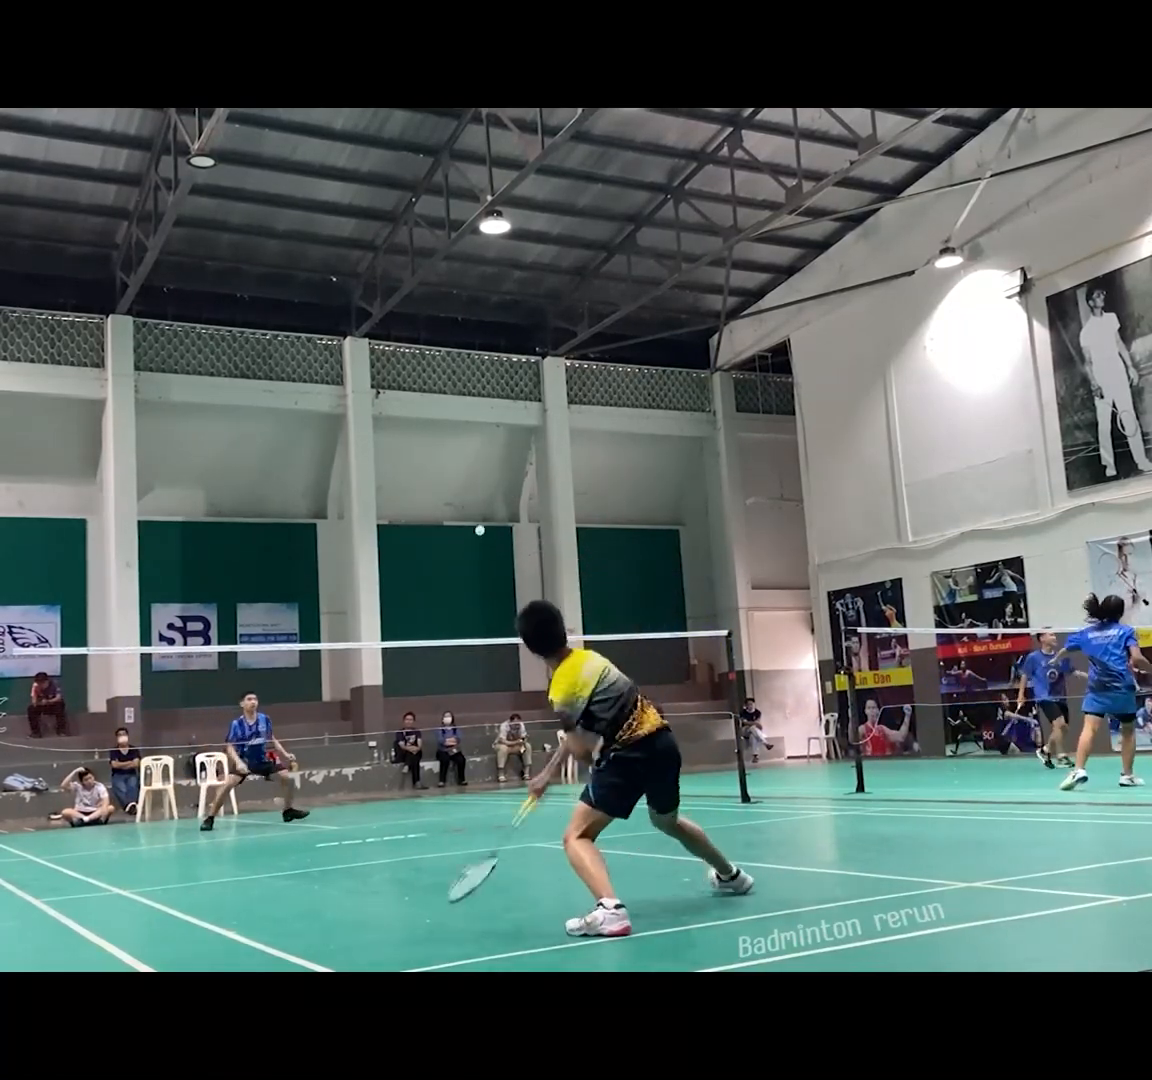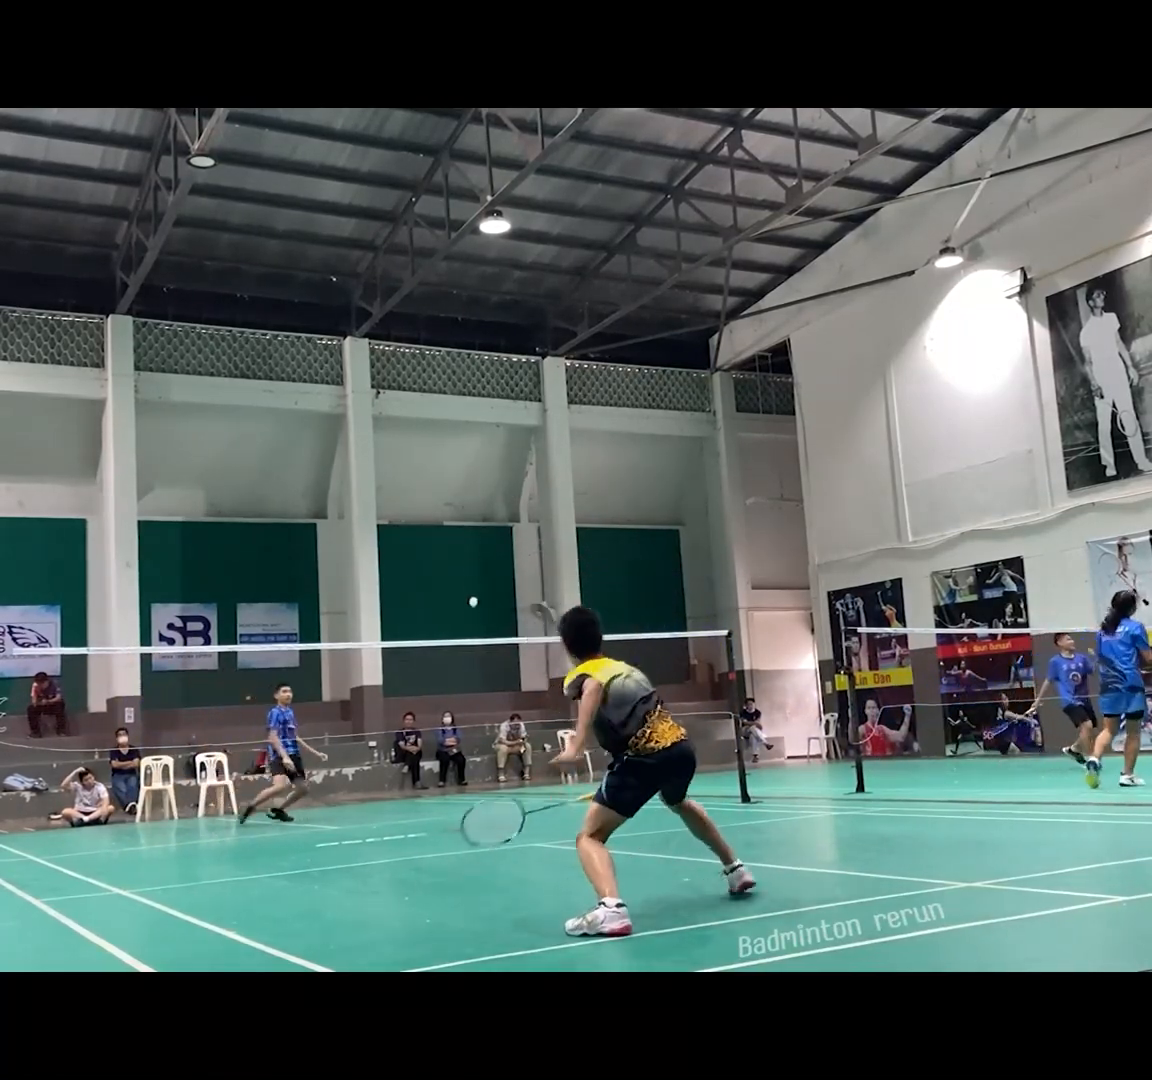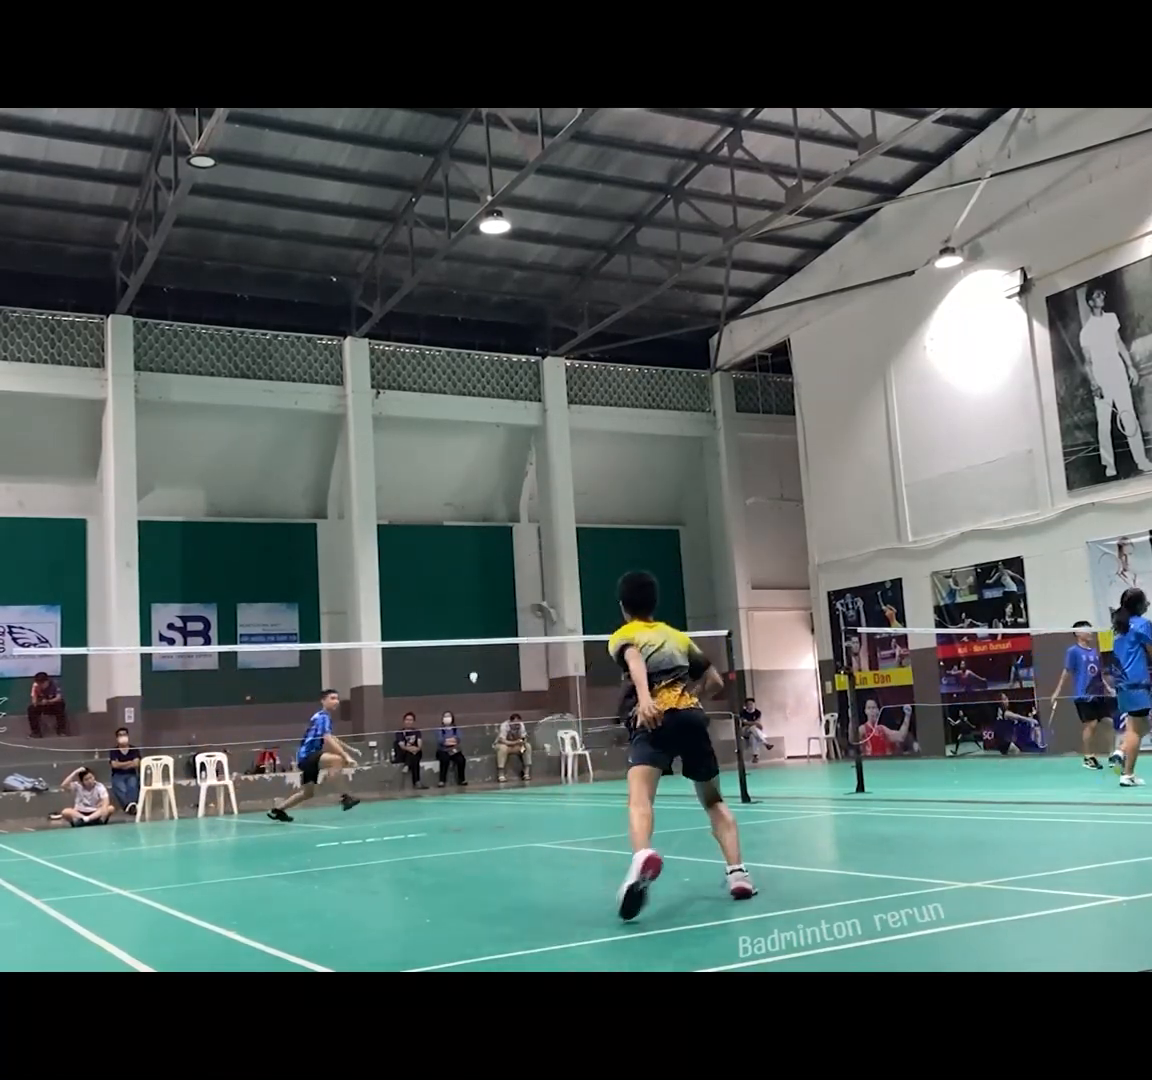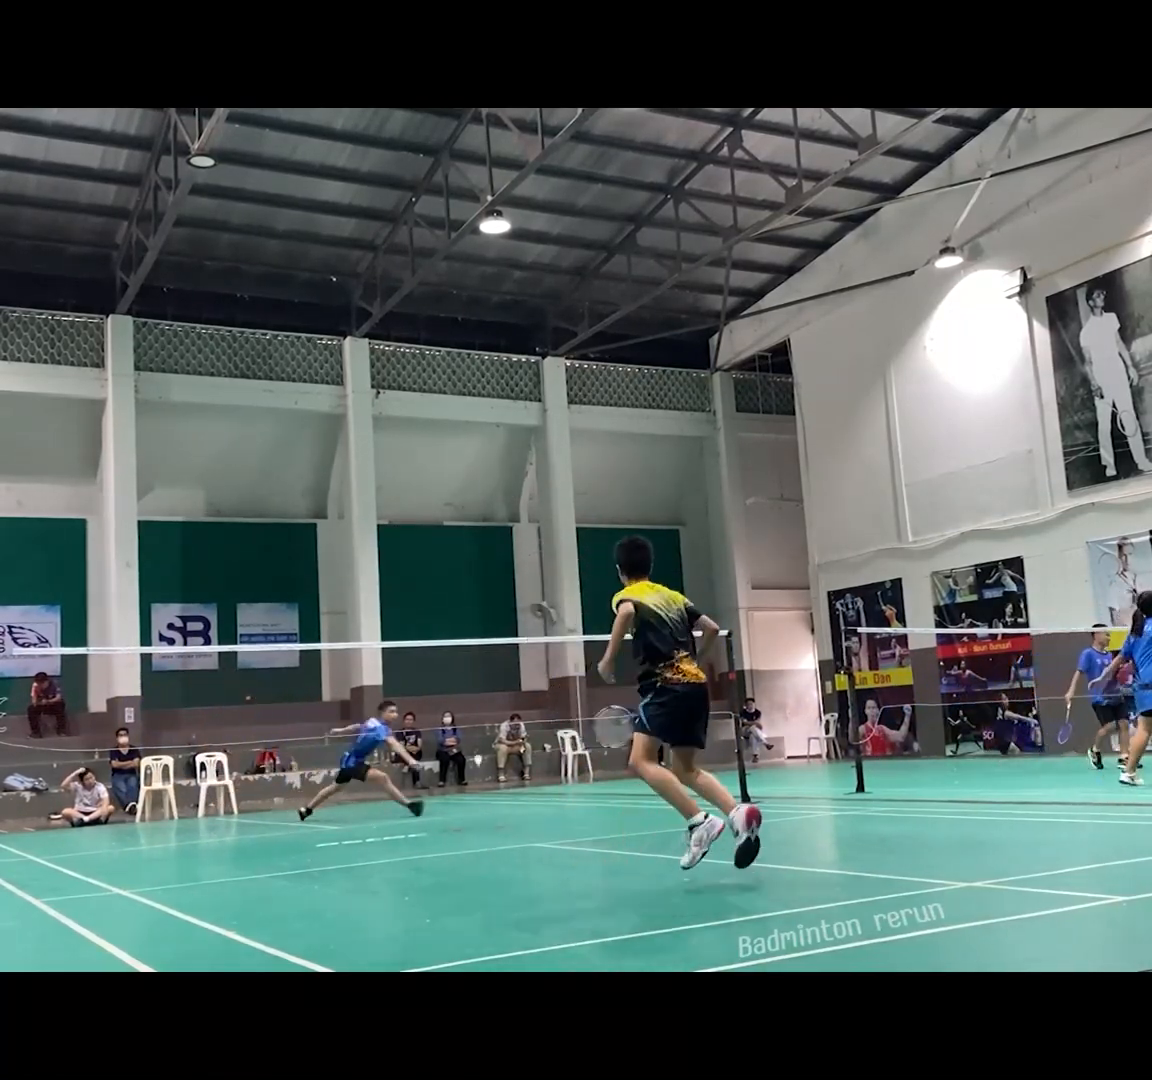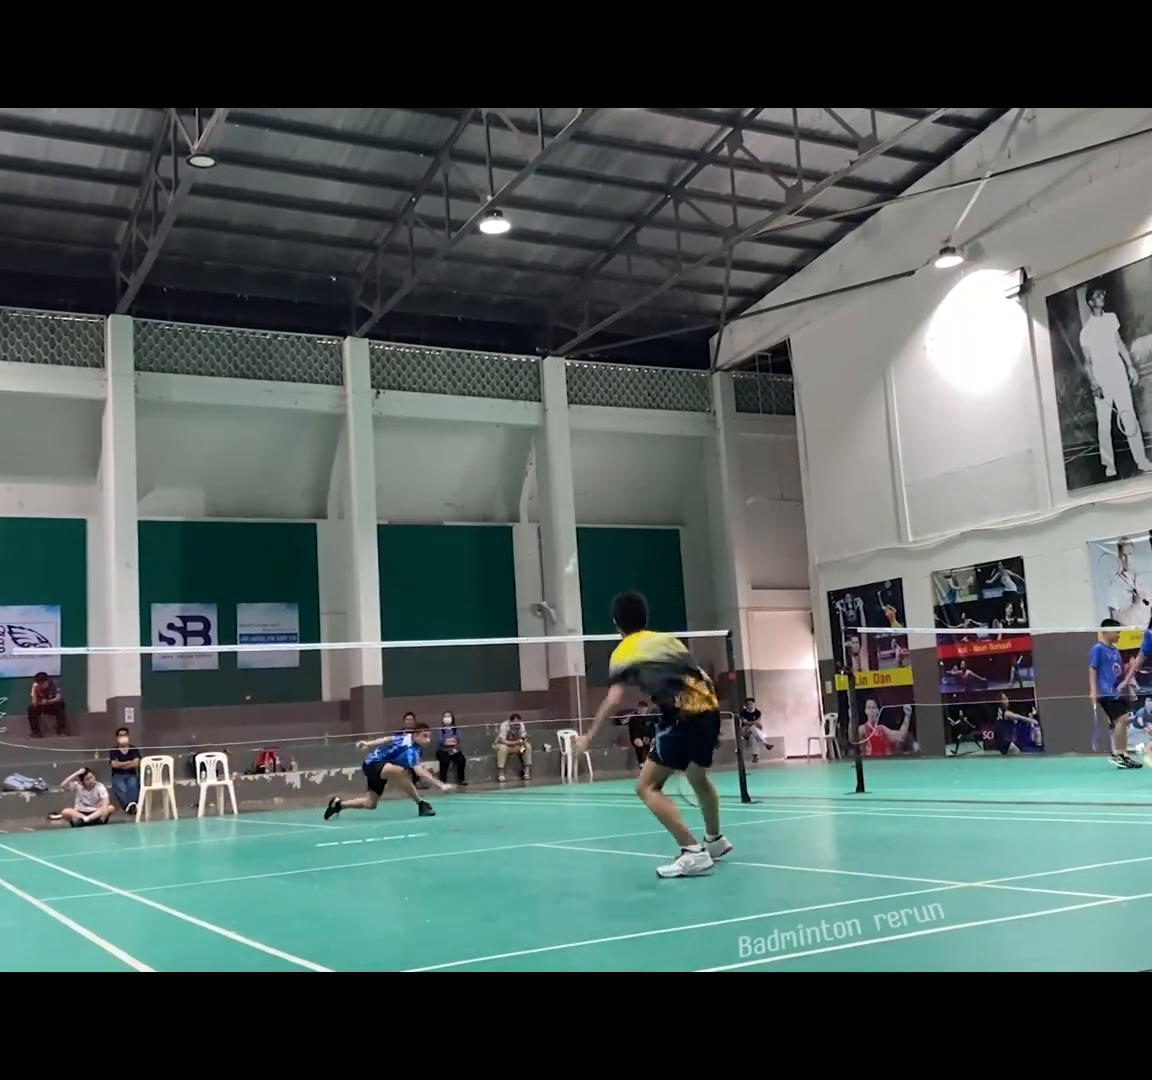
dt=0.2s
person 1, frame 1
left shoulder: (561, 691)
right shoulder: (586, 658)
left elbow: (583, 748)
left wrist: (547, 776)
left hip: (628, 754)
right hip: (662, 742)
left knee: (576, 838)
right knee: (668, 821)
left ankle: (611, 910)
right ankle: (729, 875)
person 1, frame 2
left shoulder: (578, 678)
right shoulder: (626, 668)
left elbow: (592, 691)
left wrist: (576, 744)
left hip: (643, 758)
right hip: (680, 748)
left knee: (589, 837)
right knee: (681, 805)
left ankle: (611, 909)
right ankle: (736, 871)
person 1, frame 3
left shoulder: (622, 637)
right shoulder: (680, 637)
left elbow: (634, 660)
right elbow: (716, 683)
left wrist: (643, 700)
left hip: (655, 722)
right hip: (692, 715)
left knee: (639, 800)
right knee: (712, 800)
left ankle: (643, 858)
right ankle: (737, 873)
person 1, frame 4
left shoulder: (625, 596)
right shoulder: (674, 597)
left elbow: (625, 613)
right elbow: (711, 629)
left wrist: (608, 658)
left hip: (665, 685)
right hip: (696, 684)
left knee: (642, 762)
right knee: (687, 770)
left ankle: (700, 821)
right ankle: (739, 813)
person 1, frame 5
left shoulder: (622, 654)
right shoulder: (670, 640)
left elbow: (613, 700)
right elbow: (706, 679)
left wrist: (589, 736)
left hip: (683, 717)
right hip: (709, 712)
left knee: (647, 788)
right knee: (698, 776)
left ankle: (693, 852)
right ankle: (715, 842)
